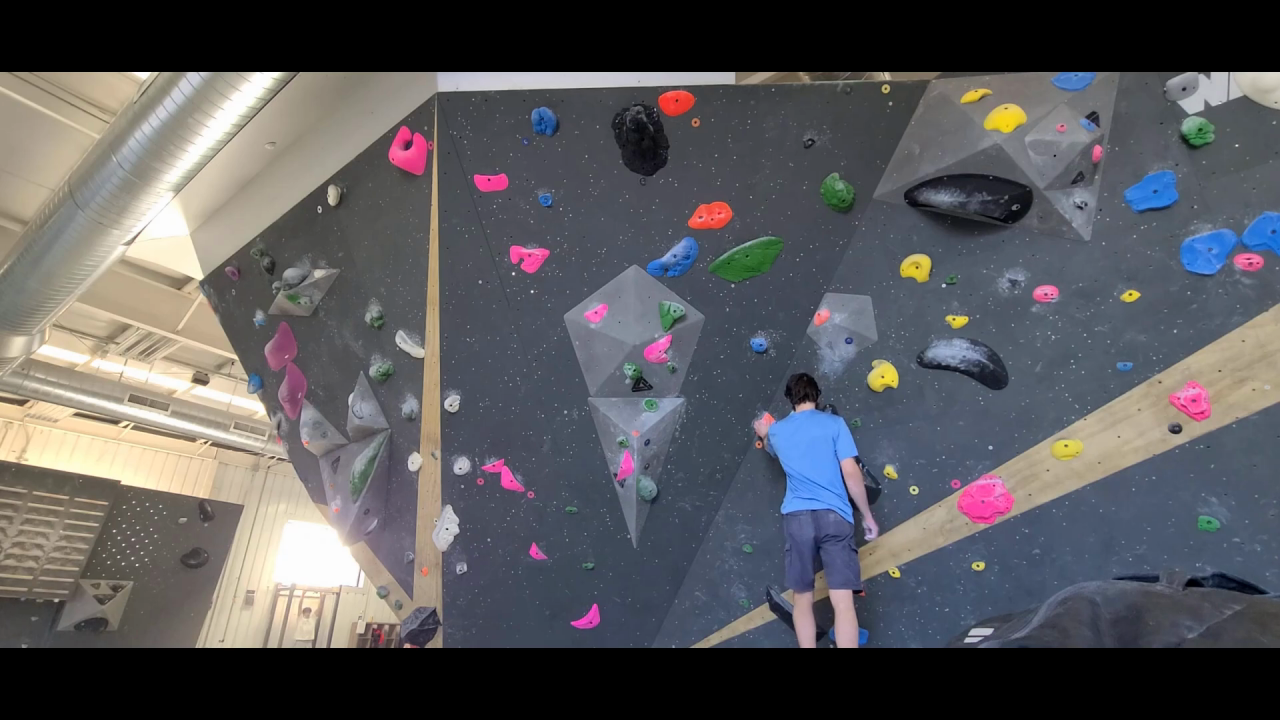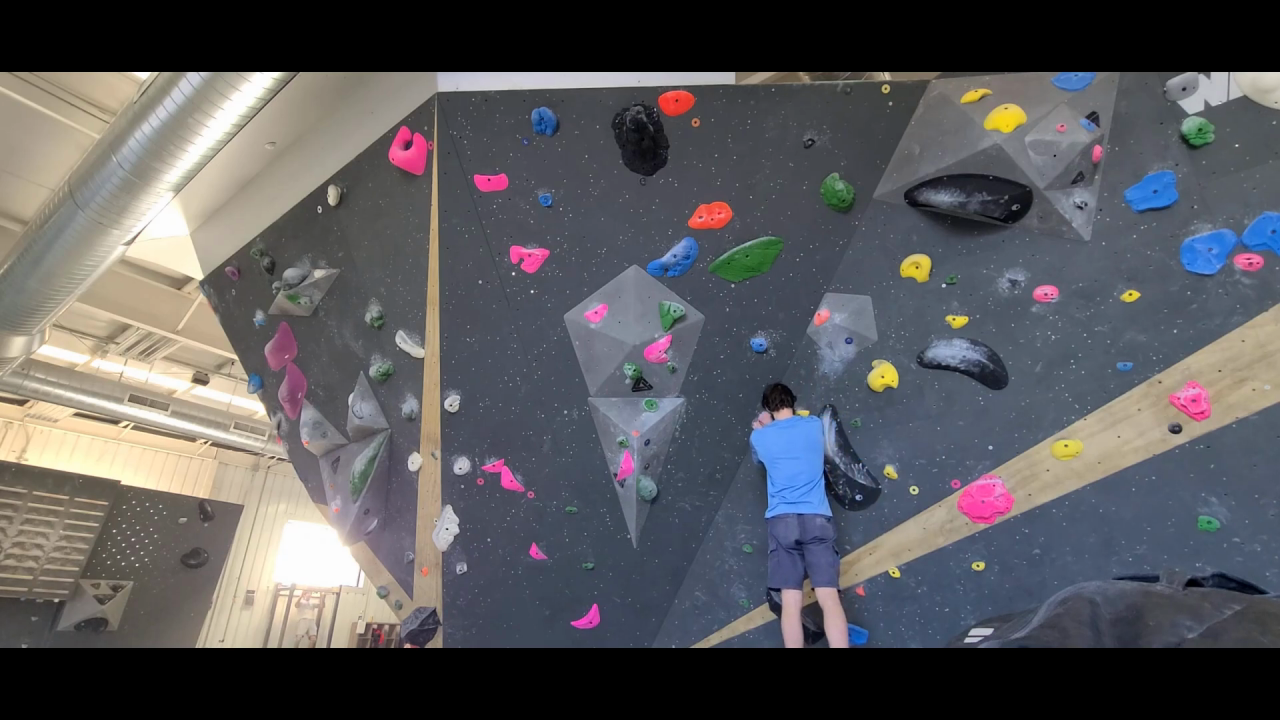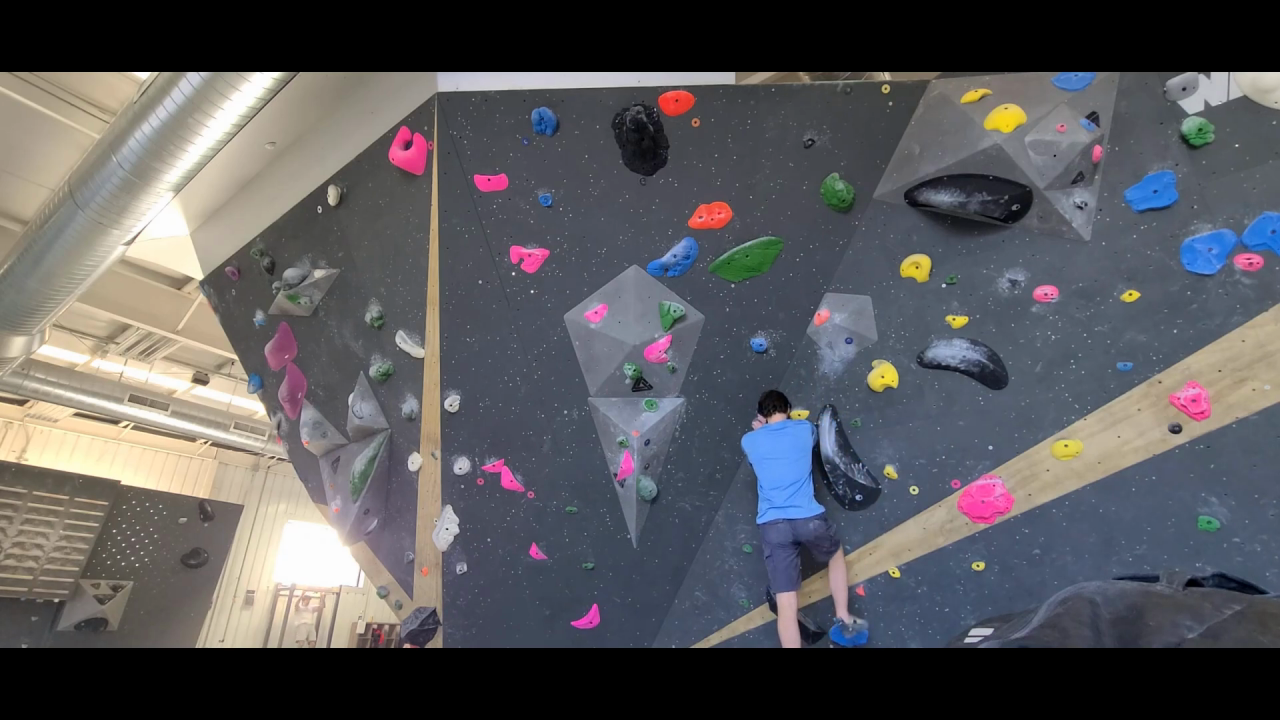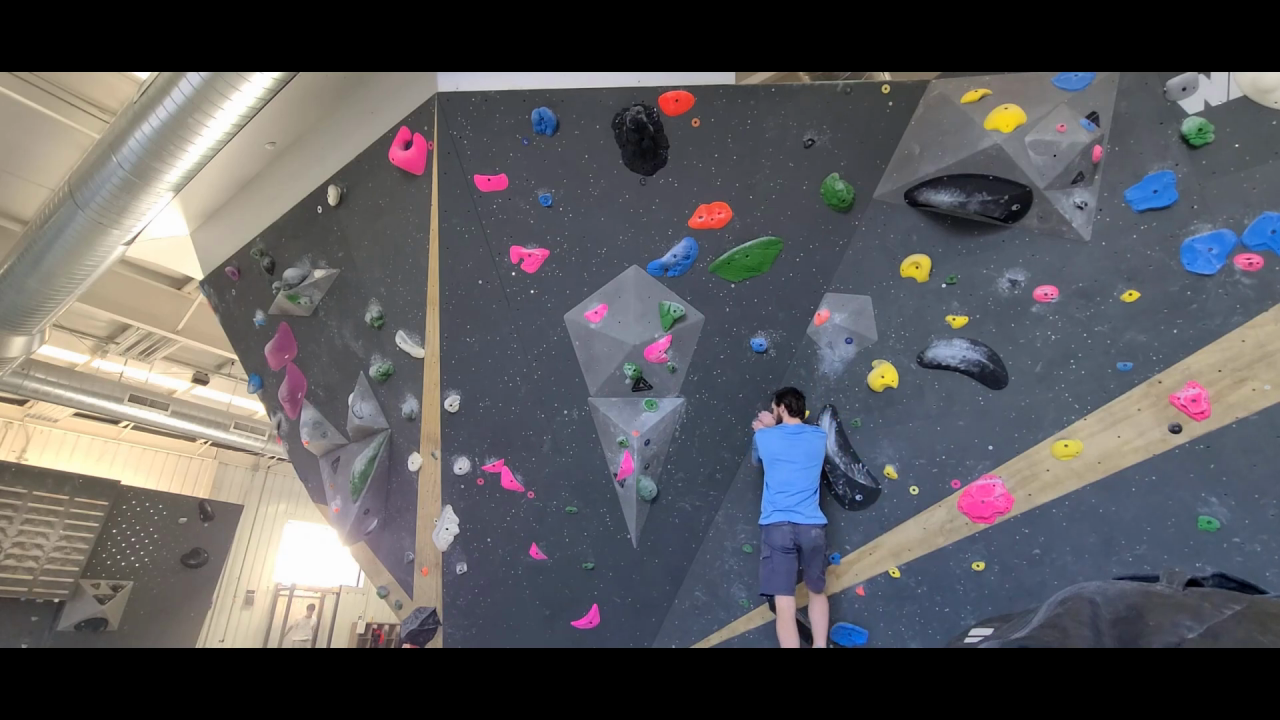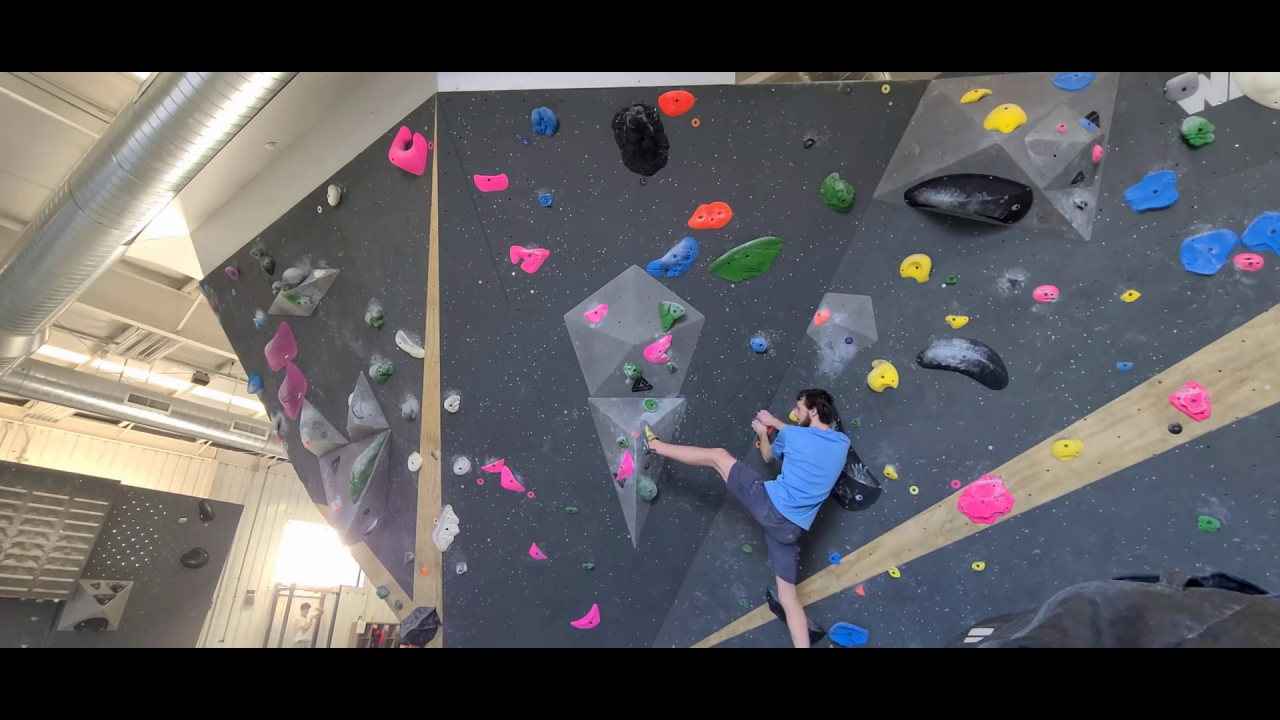
dt=1s
person 1, frame 1
left shoulder: (776, 430)
right shoulder: (834, 423)
right elbow: (851, 473)
right wrist: (868, 515)
left hip: (797, 519)
right hip: (834, 517)
left knee: (802, 599)
right knee: (842, 600)
person 1, frame 2
left shoulder: (759, 437)
right shoulder: (814, 425)
left hip: (782, 521)
right hip: (817, 519)
left knee: (791, 601)
right knee: (829, 598)
person 1, frame 3
left shoulder: (749, 440)
right shoulder: (805, 429)
left hip: (773, 525)
right hip: (810, 520)
left knee: (786, 603)
right knee: (835, 554)
right ankle: (844, 619)
person 1, frame 4
left shoulder: (764, 436)
right shoulder: (819, 437)
left hip: (777, 527)
right hip: (813, 527)
left knee: (784, 607)
right knee: (817, 593)
right ankle: (819, 650)
person 1, frame 5
left shoulder: (791, 435)
right shoulder: (843, 443)
left elbow: (768, 456)
left wrist: (762, 433)
right wrist: (774, 423)
left hip: (769, 505)
right hip: (790, 527)
left knee: (717, 455)
right knee: (788, 597)
left ankle: (657, 446)
